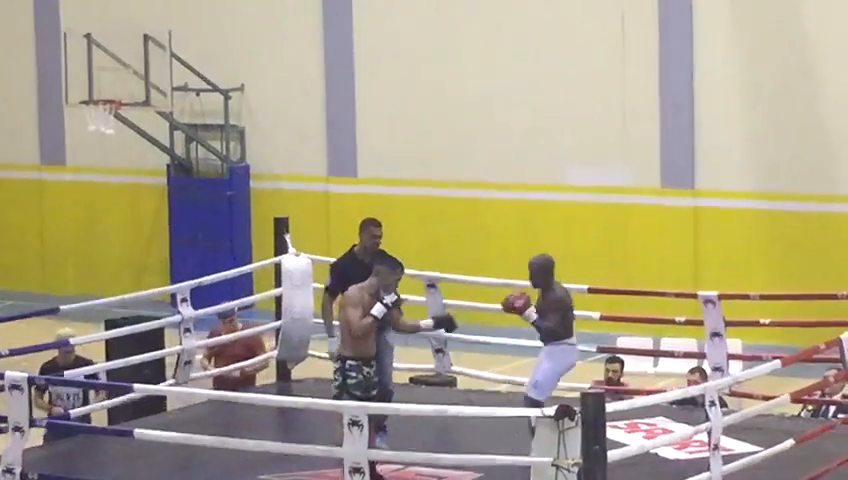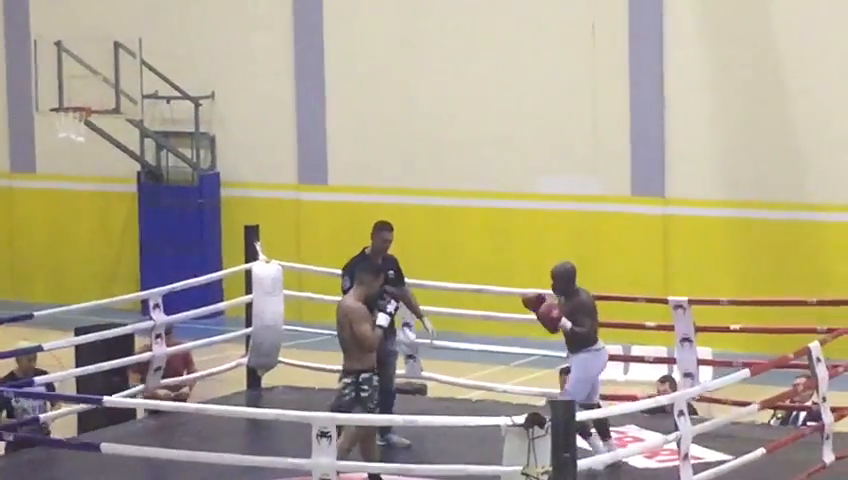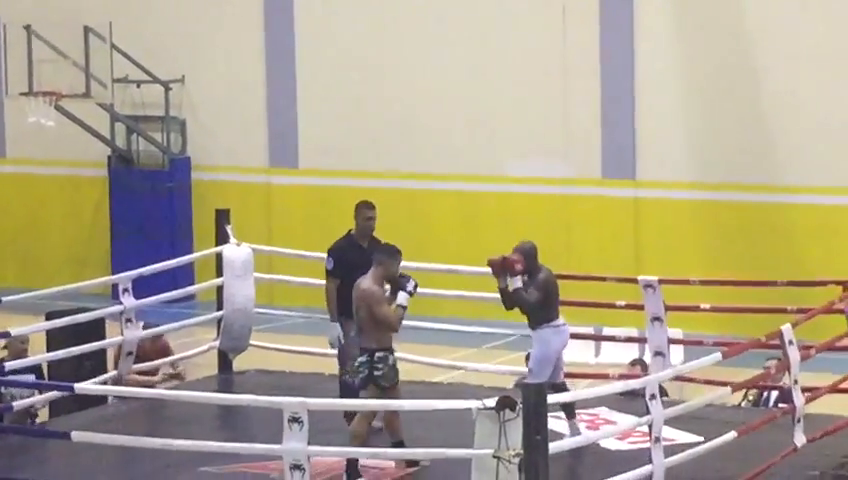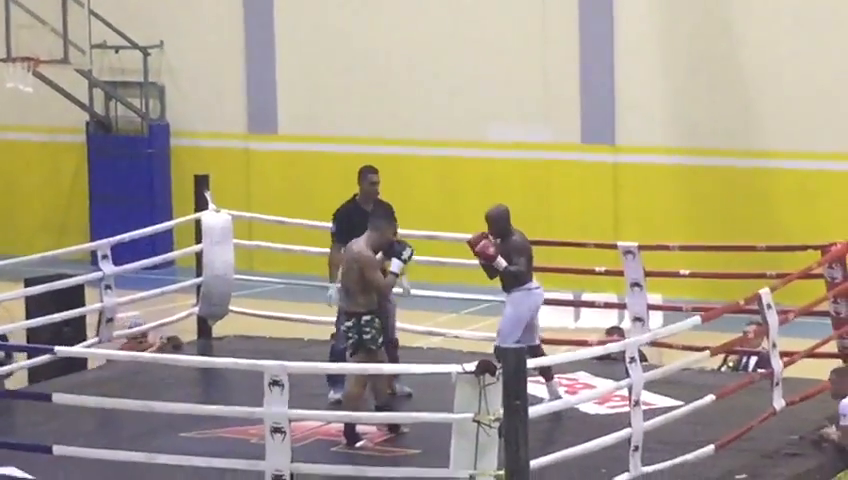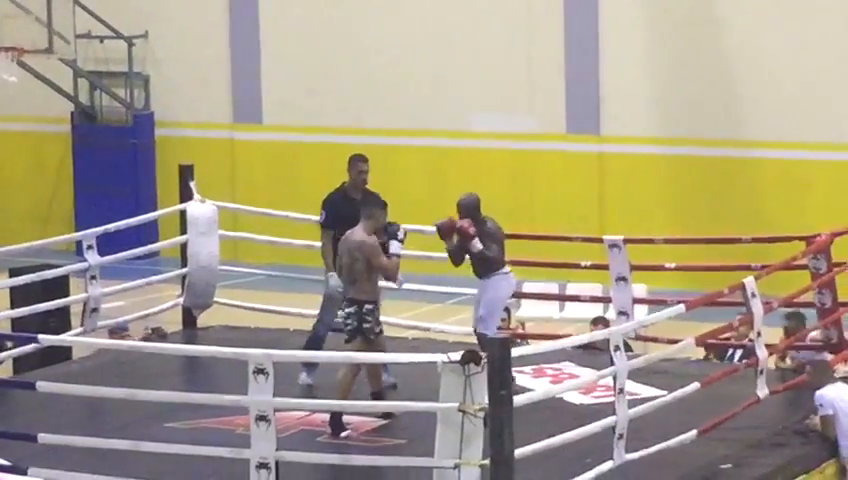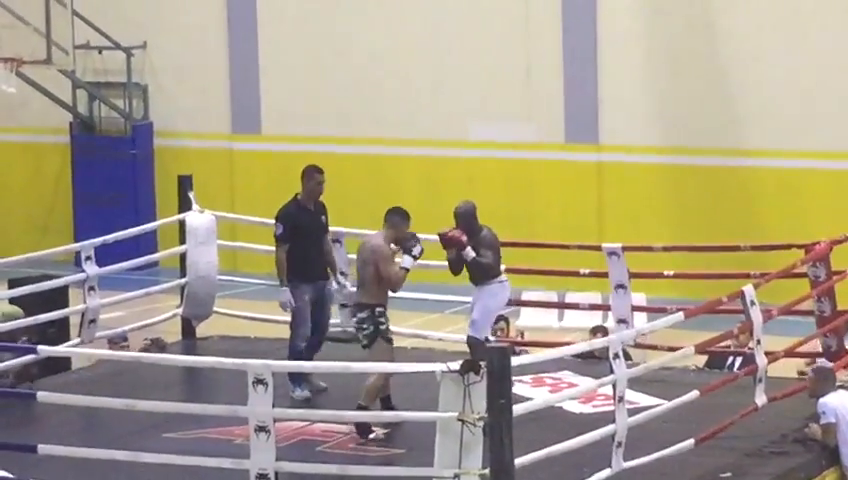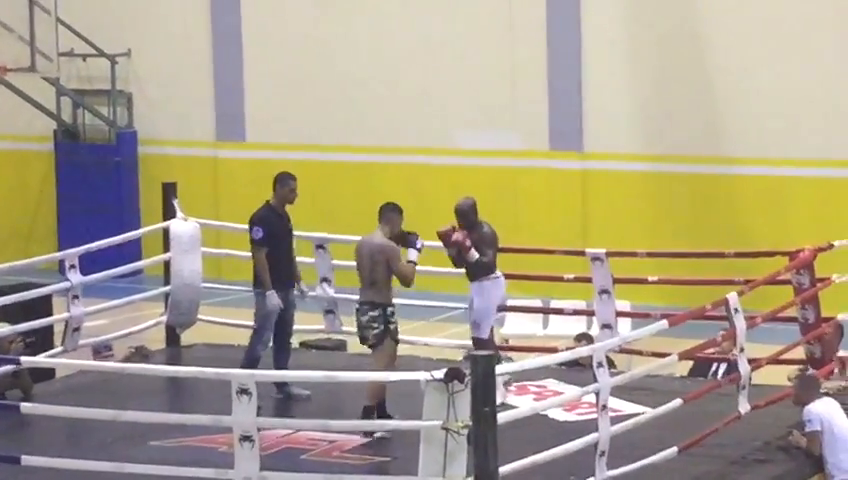
dt=0.7s
person 1, frame 1
left shoulder: (384, 297)
right shoulder: (354, 294)
left elbow: (401, 325)
right elbow: (356, 330)
left wrist: (433, 323)
right wrist: (382, 307)
left hip: (369, 364)
right hip: (349, 365)
left knee: (372, 419)
person 1, frame 2
left shoulder: (352, 304)
right shoulder: (354, 308)
right elbow: (371, 343)
left wrist: (381, 314)
right wrist: (385, 316)
left hip: (366, 375)
right hip: (358, 378)
left knee: (369, 431)
right knee: (351, 435)
person 1, frame 3
left shoulder: (368, 284)
right shoulder: (371, 290)
right elbow: (393, 324)
left wrist: (396, 293)
right wrist: (404, 295)
left hip: (381, 354)
right hip: (374, 357)
right knee: (366, 413)
person 1, frame 4
left shoulder: (356, 245)
right shoulder: (365, 255)
right elbow: (384, 290)
left wrist: (387, 258)
right wrist: (398, 262)
left hip: (367, 317)
right hip: (359, 320)
right knee: (360, 377)
right ankle: (350, 432)
person 1, frame 5
left shoulder: (349, 237)
right shoulder: (368, 243)
right elbow: (391, 274)
right wrist: (396, 243)
left hip: (358, 304)
right hip: (361, 308)
left knee: (377, 354)
right knee: (353, 365)
left ankle: (380, 404)
right ankle: (336, 420)
person 1, frame 6
left shoulder: (370, 242)
right shoulder: (380, 248)
right elbow: (394, 285)
left wrist: (400, 252)
right wrist: (409, 258)
left hip: (367, 309)
right hip: (370, 312)
left knee: (384, 363)
left ankle: (387, 408)
right ankle: (361, 419)
person 1, frame 7
left shoulder: (363, 242)
right shoulder: (388, 246)
right elbow: (407, 280)
right wrist: (413, 251)
left hip: (364, 307)
right hip: (379, 310)
left knee: (385, 361)
right knee: (383, 366)
left ankle: (380, 411)
right ankle: (368, 419)
person 2, frame 1
right shoulder: (343, 265)
right elbow: (328, 300)
right wrist: (331, 337)
left hip: (381, 329)
left knee: (385, 384)
left ankle: (379, 431)
person 2, frame 2
left shoulder: (392, 263)
right shoulder: (354, 267)
left elbow: (404, 293)
left wrist: (424, 318)
left hip: (387, 334)
left knee: (387, 387)
left ankle: (385, 433)
person 2, frame 3
left shoulder: (376, 245)
right shoulder: (340, 249)
right elbow: (331, 287)
right wrist: (334, 323)
right hip: (348, 320)
right knee: (348, 371)
right ankle: (352, 419)
person 2, frame 4
left shoulder: (385, 209)
right shoulder: (345, 213)
right elbow: (336, 250)
right wrist: (333, 284)
left knee: (389, 334)
right knee: (343, 336)
left ankle: (392, 380)
right ankle: (336, 386)
person 2, frame 5
left shoulder: (373, 199)
right shoulder: (334, 200)
right elbow: (326, 239)
right wrist: (331, 273)
right hip: (340, 272)
right knee: (325, 322)
left ankle: (379, 370)
right ankle: (308, 369)
person 2, frame 6
left shoulder: (321, 208)
right shoulder: (288, 213)
right elbow: (281, 252)
left wrist: (335, 273)
right wrist: (283, 287)
left hip: (322, 280)
right hip: (300, 283)
left knee: (320, 332)
right knee: (301, 334)
left ankle: (304, 373)
right ankle: (296, 383)
person 2, frame 7
left shoulder: (284, 215)
right shoulder: (262, 218)
right elbow: (259, 257)
left wrist: (298, 281)
right wrist: (270, 291)
left hip: (287, 288)
right hip: (268, 290)
left knee: (284, 339)
right knee: (260, 341)
left ankle: (283, 385)
person 3, frame 1
left shoulder: (557, 297)
right shoulder: (548, 292)
left elbow: (551, 330)
left wrist: (528, 313)
right wrist: (527, 311)
left hip: (560, 351)
right hip: (552, 350)
left knee: (533, 401)
right knee: (532, 398)
person 3, frame 2
left shoulder: (583, 301)
right shoulder: (564, 298)
left elbow: (587, 333)
right elbow: (553, 328)
left wrist: (562, 323)
right wrist: (539, 311)
left hip: (589, 356)
right hip: (581, 355)
right knee: (590, 404)
left ankle: (599, 451)
right ankle: (609, 451)
person 3, frame 3
left shoulder: (543, 279)
right shoulder: (530, 277)
left elbow: (528, 304)
right elbow: (509, 304)
left wrist: (515, 278)
right wrist: (502, 278)
left hip: (549, 334)
right hip: (550, 332)
right knee: (556, 383)
right ankle: (575, 431)
person 3, frame 4
left shoulder: (516, 242)
right shoulder: (503, 241)
left elbow: (520, 273)
right elbow: (492, 274)
left wrist: (497, 260)
right wrist: (483, 257)
left hip: (523, 296)
right hip: (526, 295)
left knee: (502, 349)
right knee: (532, 346)
right ankle: (554, 394)
person 3, frame 5
left shoulder: (490, 229)
right shoulder: (469, 228)
left elbow: (494, 261)
right elbow: (457, 261)
left wrist: (473, 241)
right wrist: (448, 239)
left hip: (498, 281)
right hip: (487, 281)
left knee: (484, 334)
right knee: (480, 330)
person 3, frame 6
left shoulder: (486, 237)
right shoulder: (467, 237)
left elbow: (487, 267)
right elbow: (456, 270)
left wrist: (465, 249)
right wrist: (450, 249)
left hip: (494, 289)
right hip: (483, 289)
left knee: (474, 339)
right knee: (476, 337)
person 3, frame 7
left shoulder: (485, 233)
right shoulder: (465, 230)
left elbow: (488, 263)
right elbow: (458, 263)
left wrist: (469, 251)
right wrist: (449, 245)
left hip: (490, 285)
right hip: (480, 285)
left knee: (479, 339)
right knee: (483, 337)
